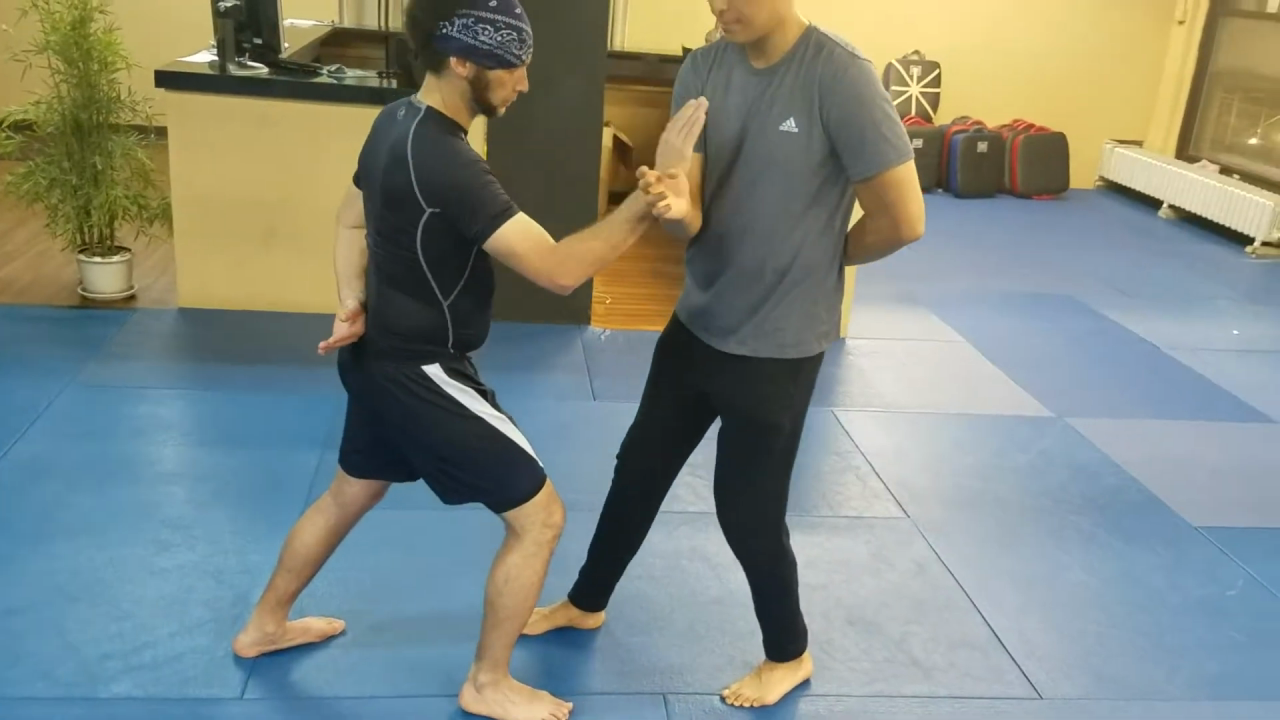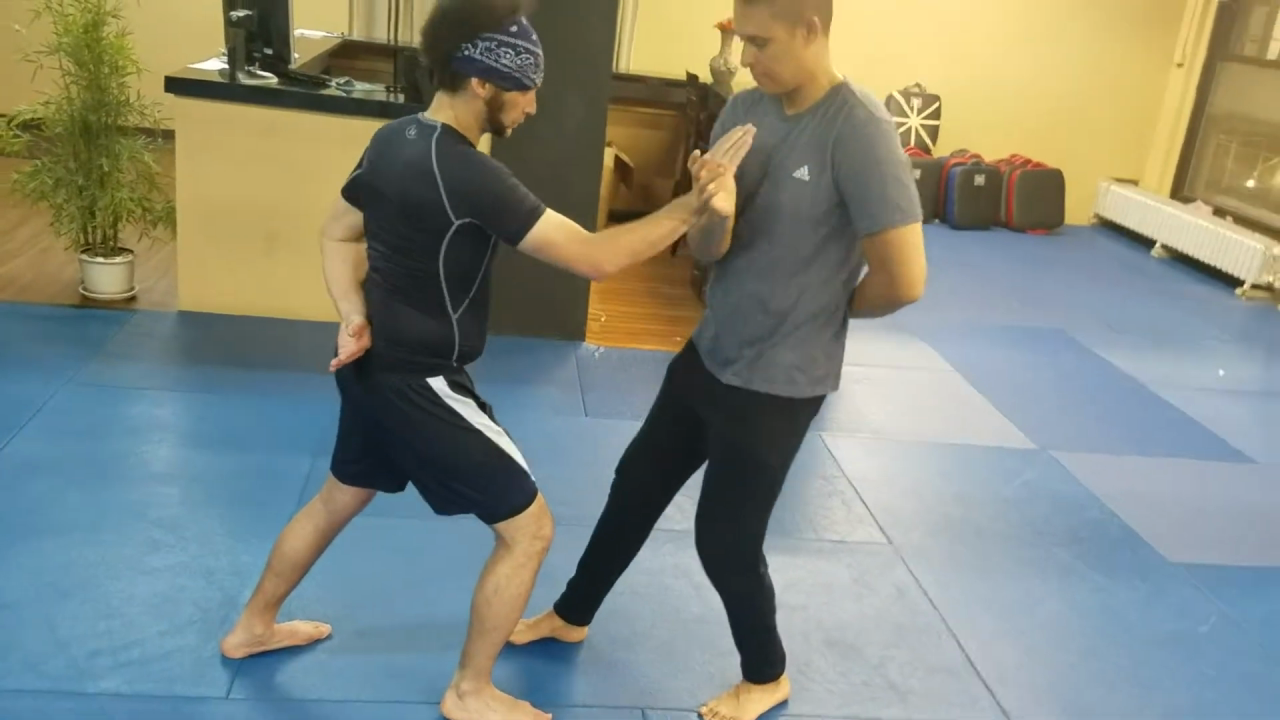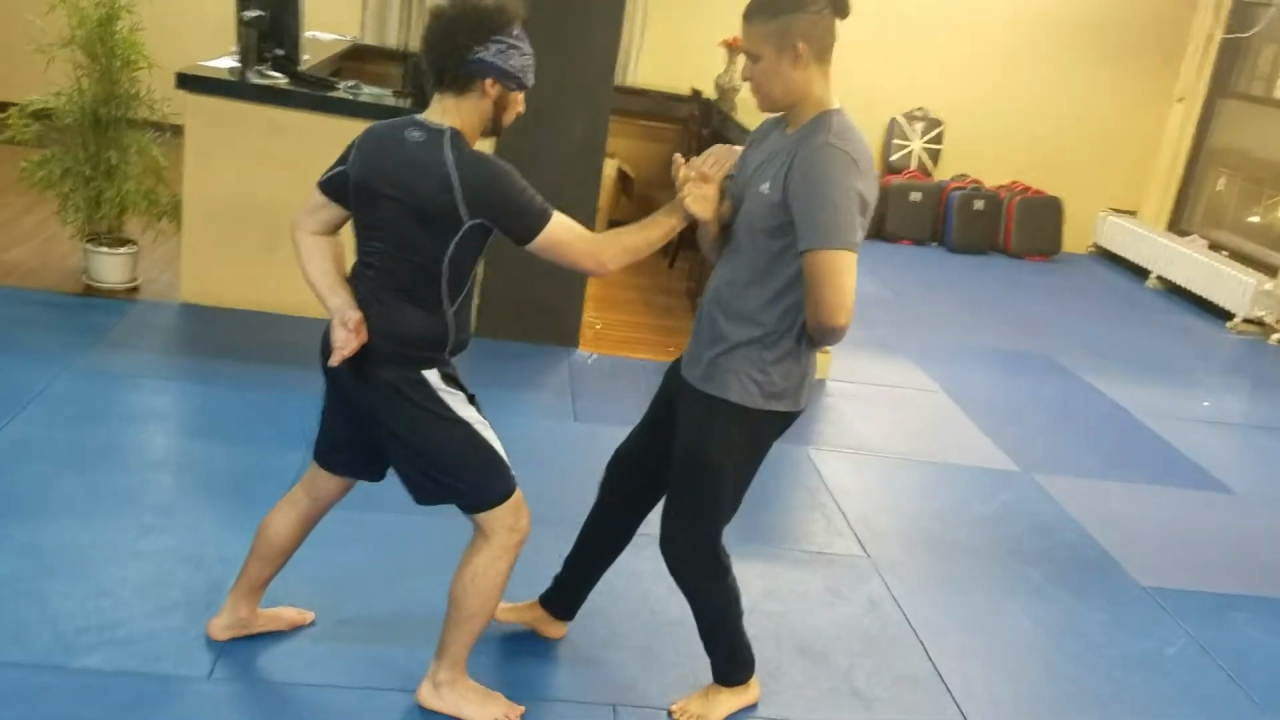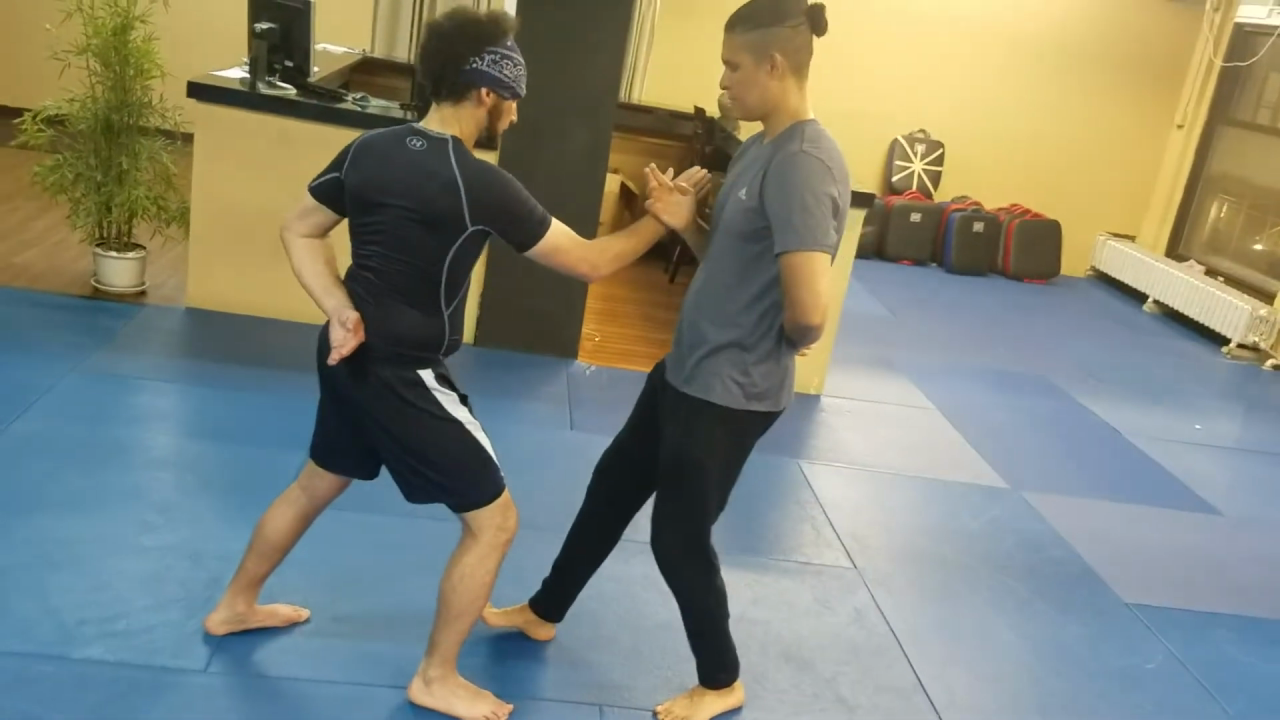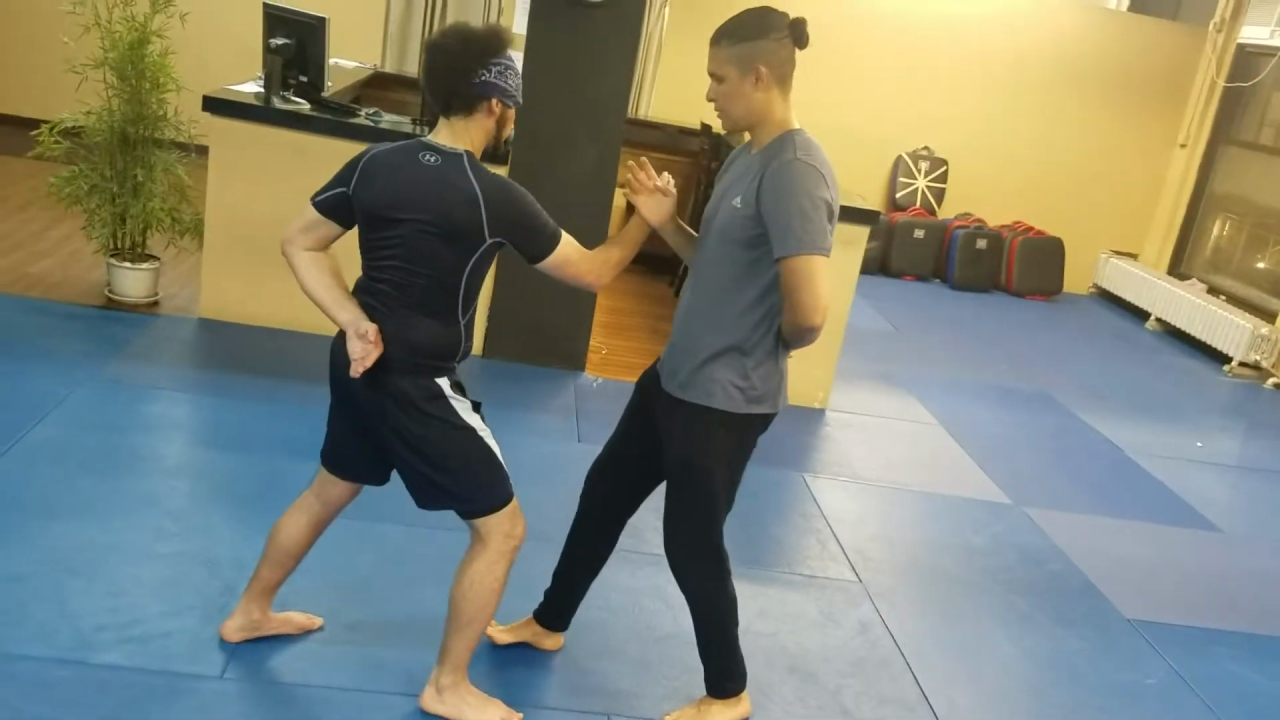
dt=0.4s
person 1, frame 1
left shoulder: (839, 78)
right shoulder: (703, 71)
left elbow: (903, 221)
right elbow: (691, 221)
left wrist: (816, 257)
right wrist: (676, 207)
left hip: (778, 344)
right hip: (698, 323)
left knee: (747, 511)
right knee: (639, 465)
left ankle: (789, 655)
right ankle: (586, 602)
person 1, frame 2
left shoulder: (859, 133)
right shoulder: (743, 112)
left elbow: (903, 283)
right elbow: (707, 252)
left wrist: (826, 307)
right wrist: (716, 214)
left hip: (779, 379)
right hip: (709, 353)
left knee: (724, 536)
right knee: (636, 482)
right ankle: (571, 615)
person 1, frame 3
left shoulder: (830, 156)
right shoulder: (770, 135)
left elbow: (832, 311)
left wrist: (802, 339)
right wrist: (702, 215)
left hip: (750, 388)
right hip: (703, 364)
left knee: (688, 536)
right knee: (624, 482)
right ankle: (554, 609)
person 1, frame 4
left shoulder: (804, 163)
right shoulder: (758, 147)
left elbow: (808, 310)
left wrist: (776, 345)
right wrist: (683, 222)
left hip: (730, 391)
right hip: (686, 368)
left knee: (678, 537)
right knee: (611, 487)
right ankle: (543, 611)
person 1, frame 5
left shoulder: (795, 171)
right shoulder: (743, 156)
left elbow: (808, 312)
left wrist: (763, 347)
right wrist: (665, 223)
left hip: (725, 398)
right hip: (676, 376)
left knee: (691, 544)
right knee: (604, 492)
right ankle: (548, 623)
person 2, frame 1
left shoulder: (396, 123)
right shoulder: (442, 162)
left elbow: (352, 222)
right elbow: (559, 270)
left wrist: (353, 305)
right wrist: (647, 196)
left hip: (378, 356)
right hip: (422, 373)
left knee: (350, 492)
right knee: (539, 516)
left ankle: (264, 625)
person 2, frame 2
left shoulder: (391, 141)
right shoulder: (469, 176)
left elbow: (339, 236)
right elbow: (593, 258)
left wrist: (353, 319)
right wrist: (695, 201)
left hip: (372, 366)
right hip: (422, 386)
left knee: (338, 498)
right knee: (529, 529)
left ankle: (252, 626)
person 2, frame 3
left shoulder: (375, 141)
right shoulder: (478, 179)
left elbow: (311, 229)
right elbow: (595, 256)
left wrist: (344, 311)
right wrist: (681, 209)
left hip: (356, 358)
right hip: (409, 376)
left knee: (320, 485)
right knee: (505, 521)
left ankle: (236, 610)
person 2, frame 4
left shoulder: (368, 149)
right shoulder: (481, 186)
left elbow: (300, 232)
right elbow: (589, 262)
left wrist: (340, 310)
right wrist: (663, 218)
left hip: (349, 357)
right hip: (404, 375)
left knee: (316, 483)
right knee: (493, 521)
left ankle: (235, 605)
person 2, frame 5
left shoulder: (373, 164)
right shoulder: (495, 198)
left elbow: (299, 244)
right elbow: (592, 273)
left wrist: (354, 323)
right wrist: (645, 220)
left hip: (360, 364)
right hip: (418, 383)
left knee: (329, 491)
right knee: (501, 529)
left ankle: (249, 613)
